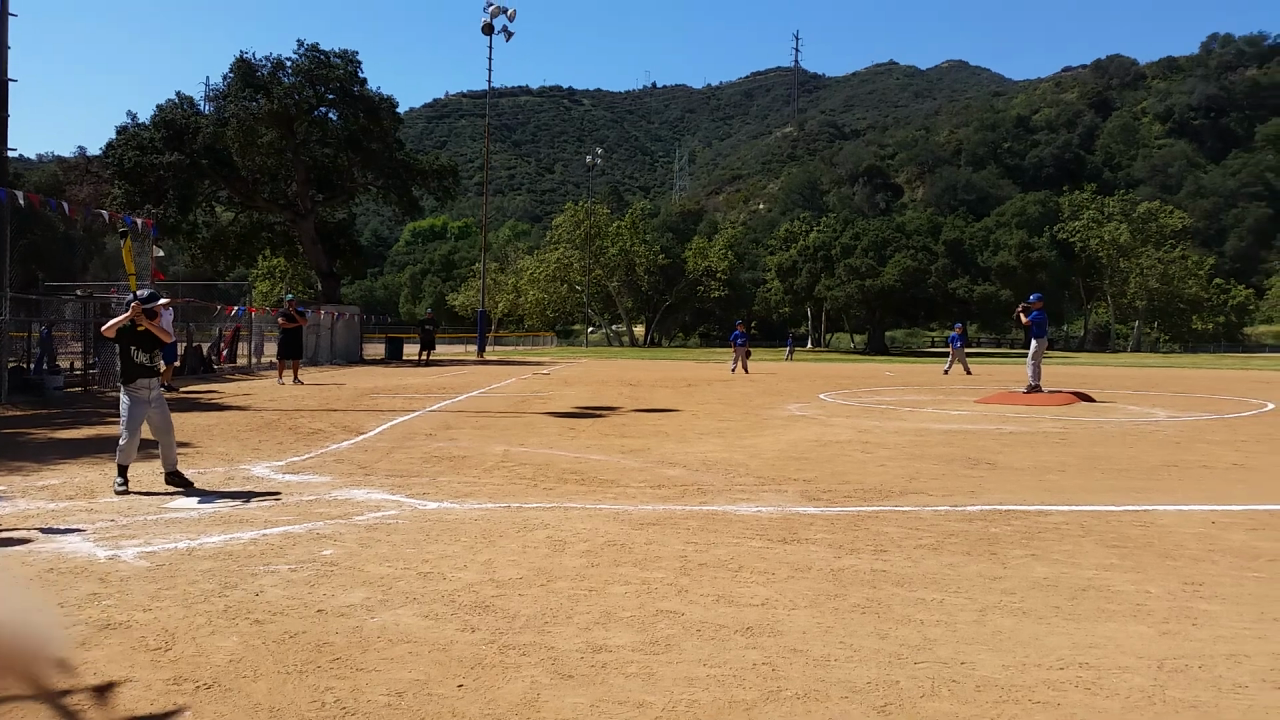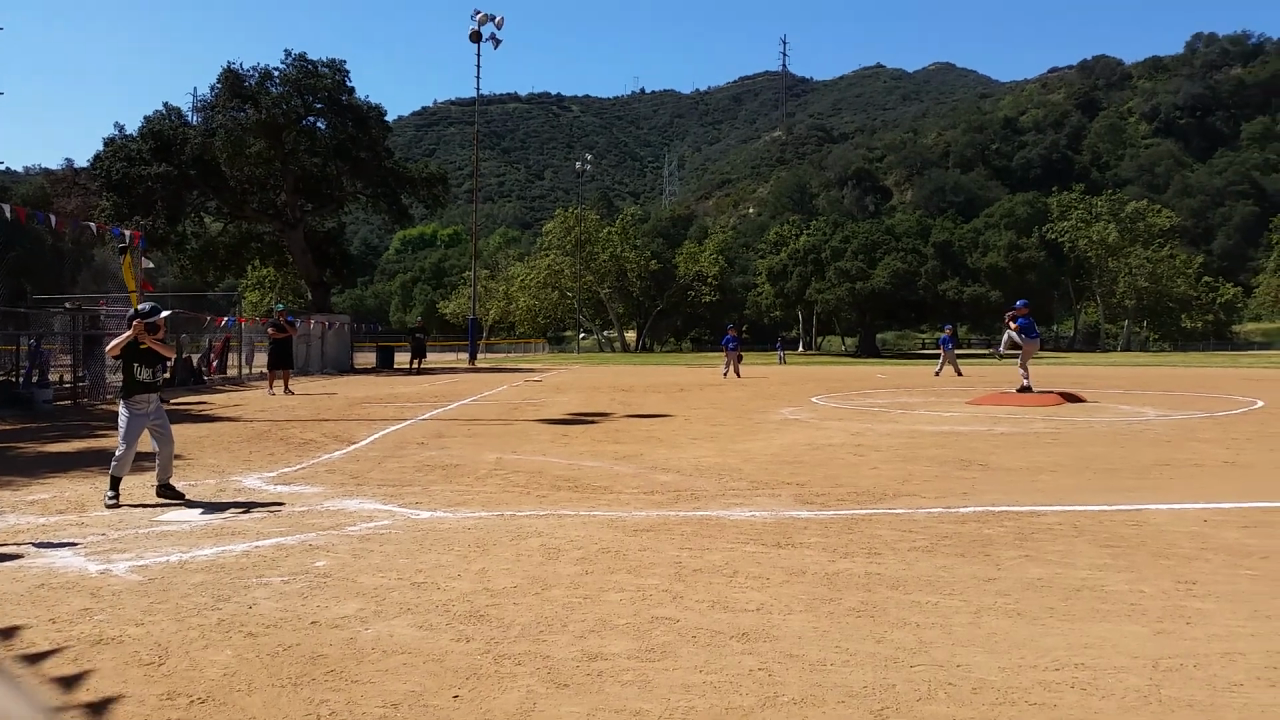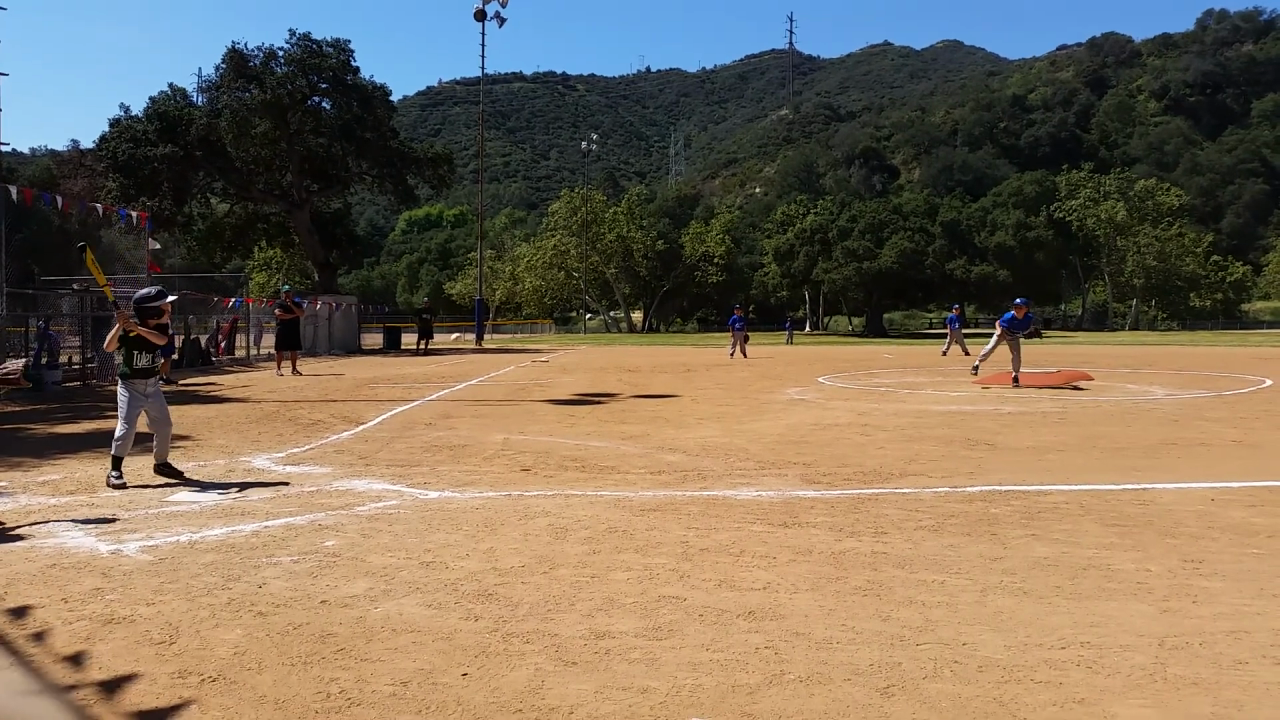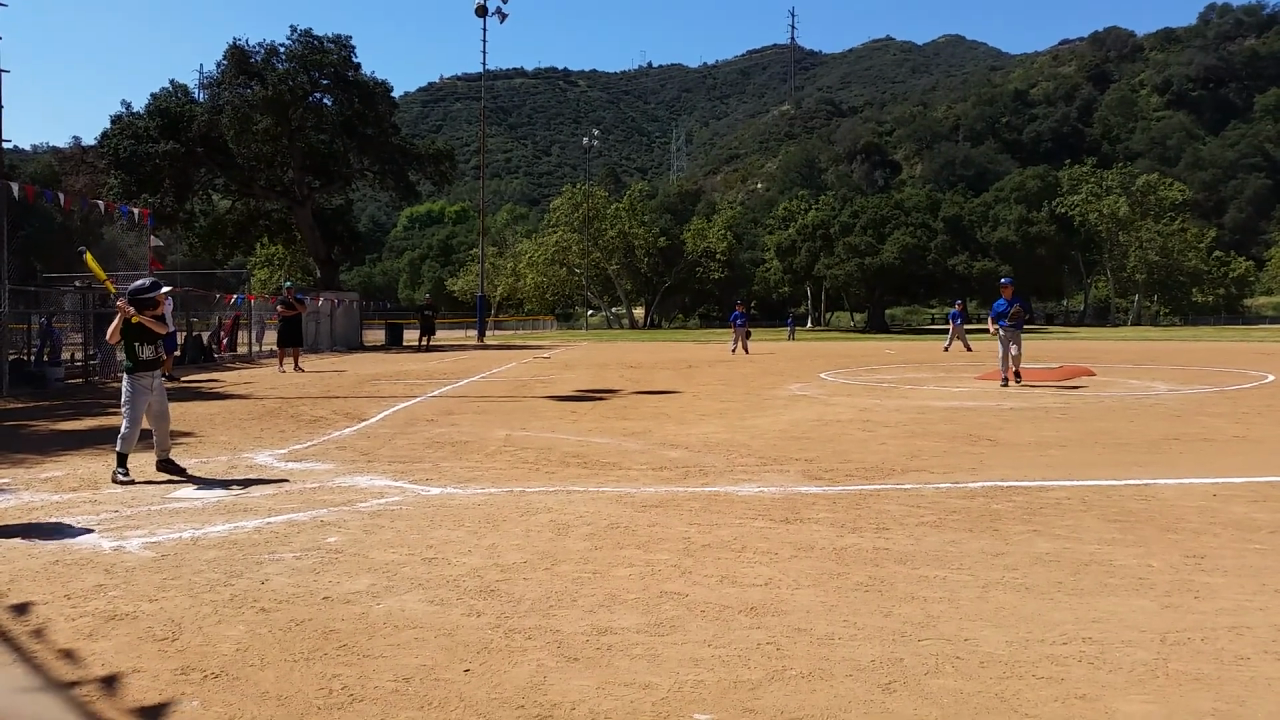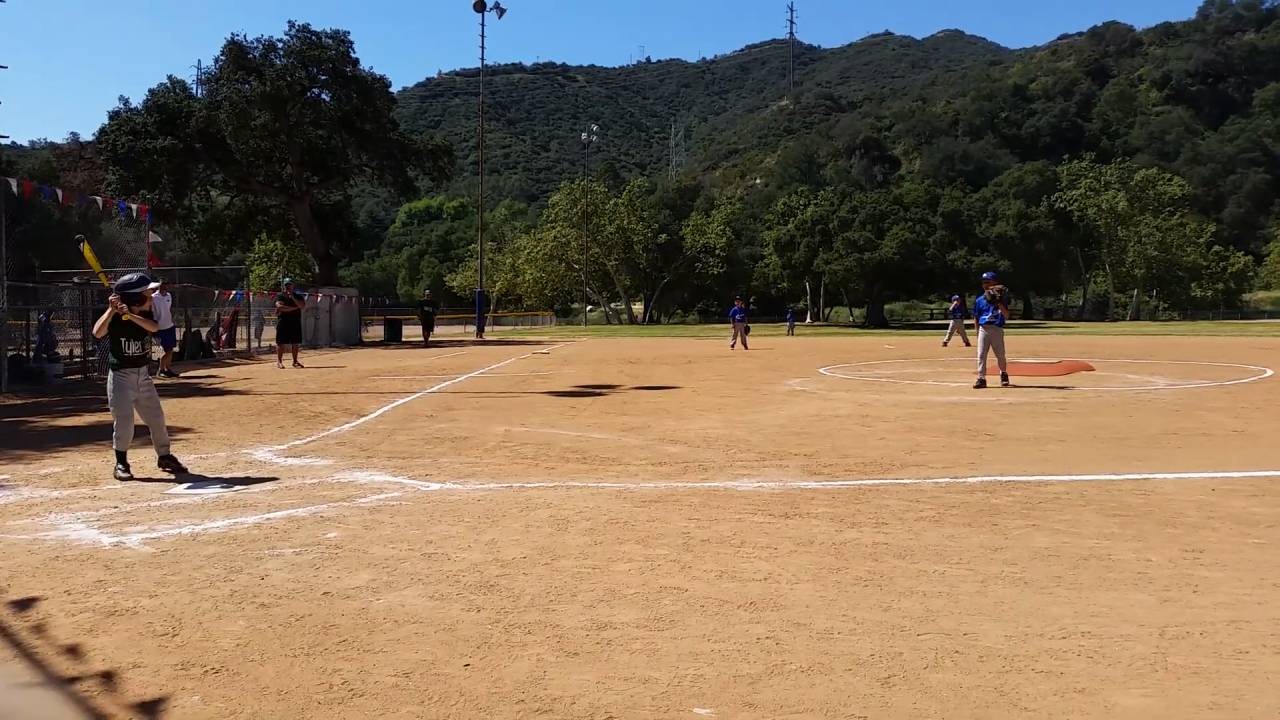
dt=1s
person 1, frame 1
left shoulder: (154, 331)
right shoulder: (127, 331)
left elbow: (168, 338)
right elbow: (105, 330)
left wrist: (147, 324)
right wrist: (129, 315)
left hip: (155, 390)
right hip: (133, 391)
left knee: (166, 433)
right knee: (130, 435)
left ankle: (171, 472)
right ankle: (121, 477)
person 1, frame 2
left shoulder: (158, 344)
right shoulder: (130, 345)
left elbow: (171, 353)
right elbow: (110, 350)
left wrist: (150, 342)
right wrist: (131, 333)
left hip: (154, 403)
right hip: (132, 404)
left knee: (166, 444)
right knee: (126, 447)
left ankle: (163, 485)
right ankle: (112, 490)
person 1, frame 3
left shoulder: (160, 327)
right shoulder: (128, 331)
left elbow: (162, 340)
right elbow: (108, 347)
left wrist: (138, 328)
right wrist: (119, 325)
left hip: (152, 385)
right hip: (130, 386)
left knee: (164, 425)
right knee: (126, 426)
left ankle: (161, 463)
right ankle: (114, 472)
person 1, frame 4
left shoulder: (157, 319)
right shoulder: (127, 323)
left elbow: (164, 329)
right elbow: (111, 339)
left wrist: (140, 317)
right wrist: (121, 315)
left hip: (156, 378)
right hip: (135, 379)
left knee: (162, 421)
right knee: (132, 422)
left ankle: (163, 459)
right ankle: (120, 468)
person 1, frame 5
left shoulder: (144, 315)
right shoulder: (115, 319)
left elbow: (154, 327)
right elbow: (97, 333)
left wrist: (130, 315)
right wrist: (111, 310)
left hip: (143, 374)
right hip: (121, 376)
left knee: (156, 416)
right knee: (124, 420)
left ankle: (165, 456)
right ankle: (121, 463)
